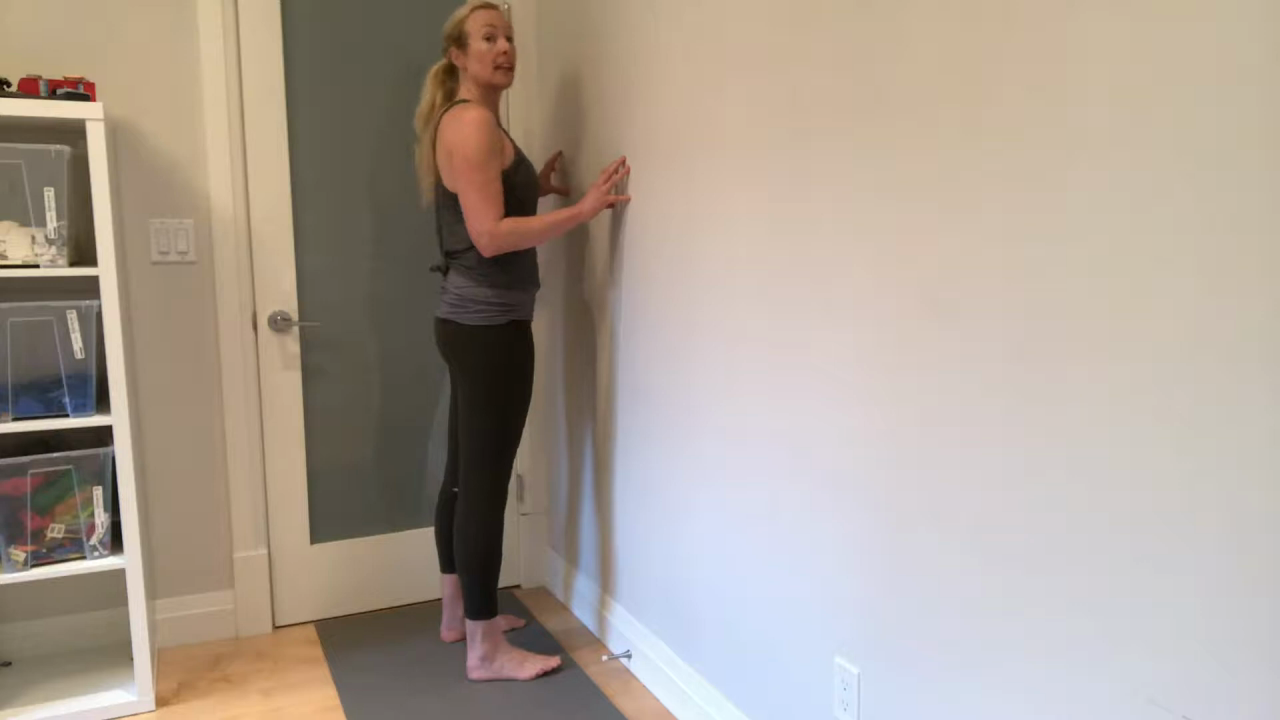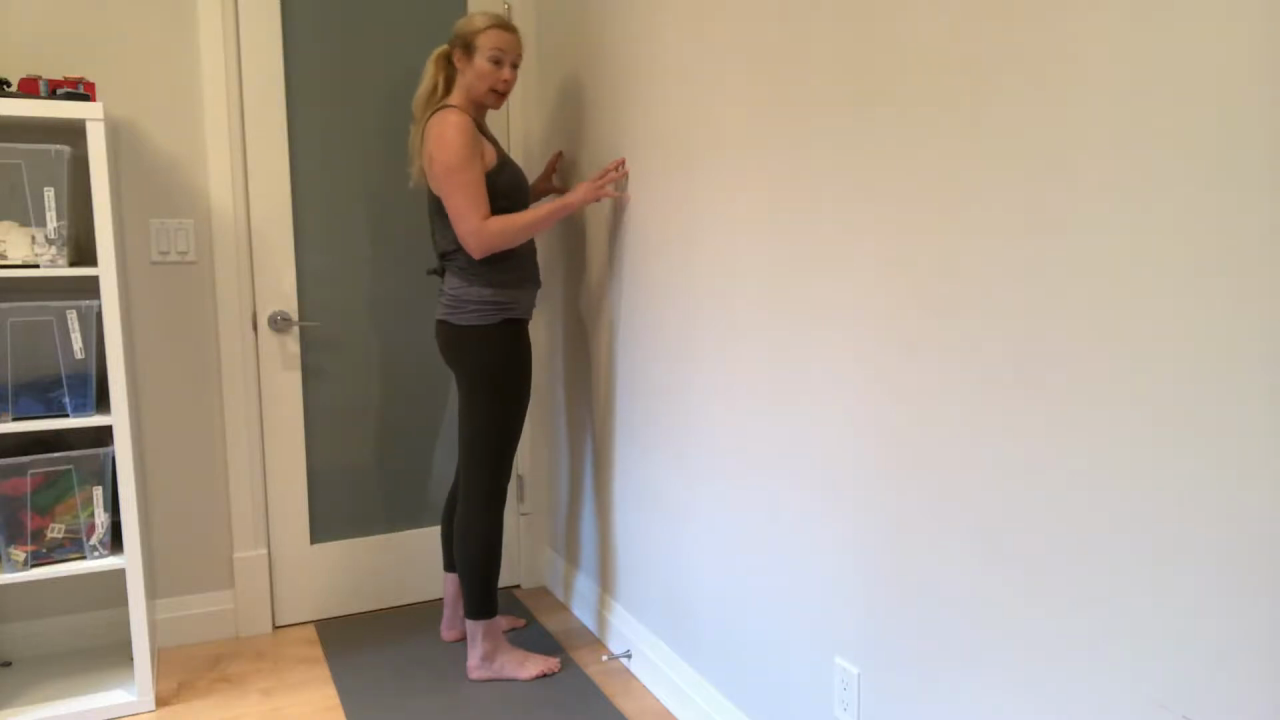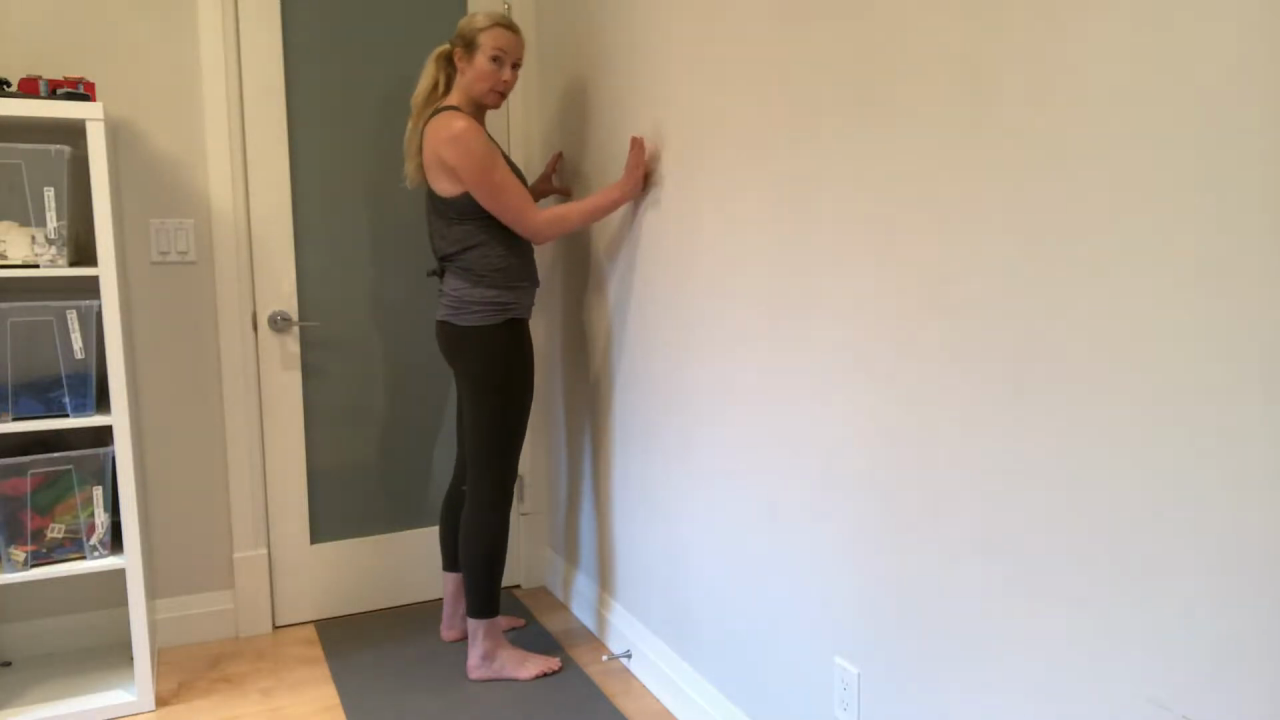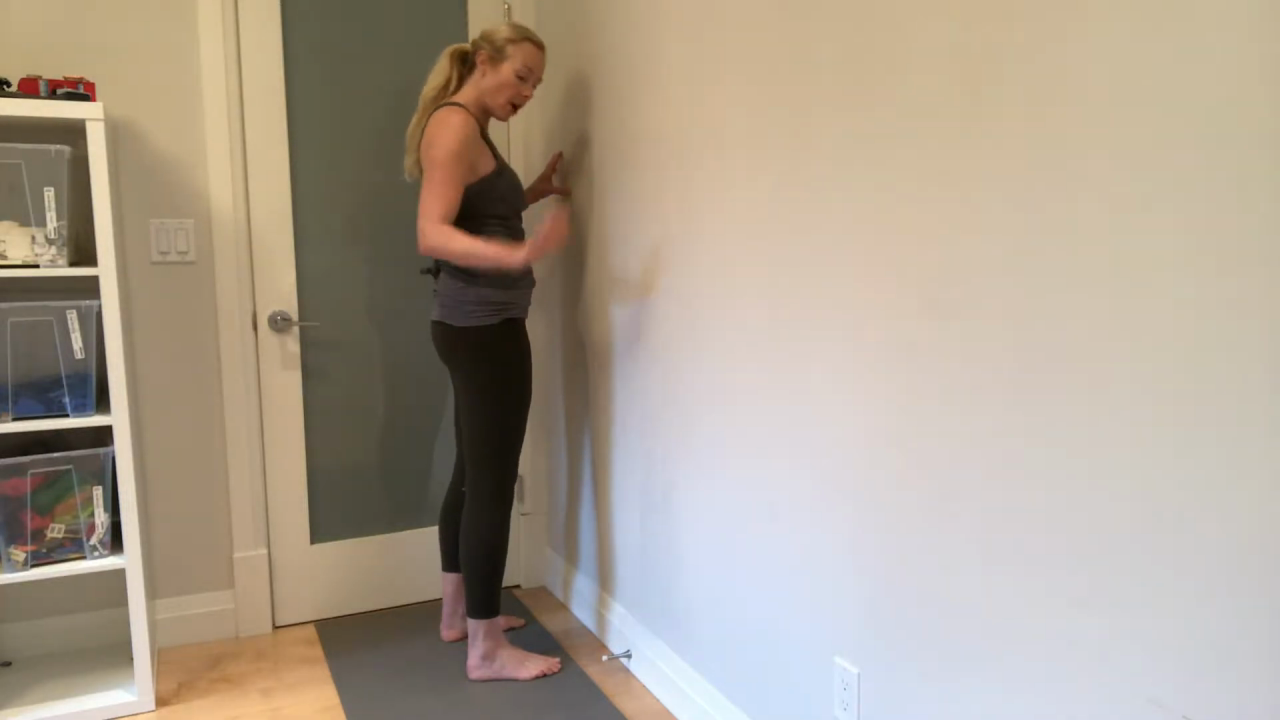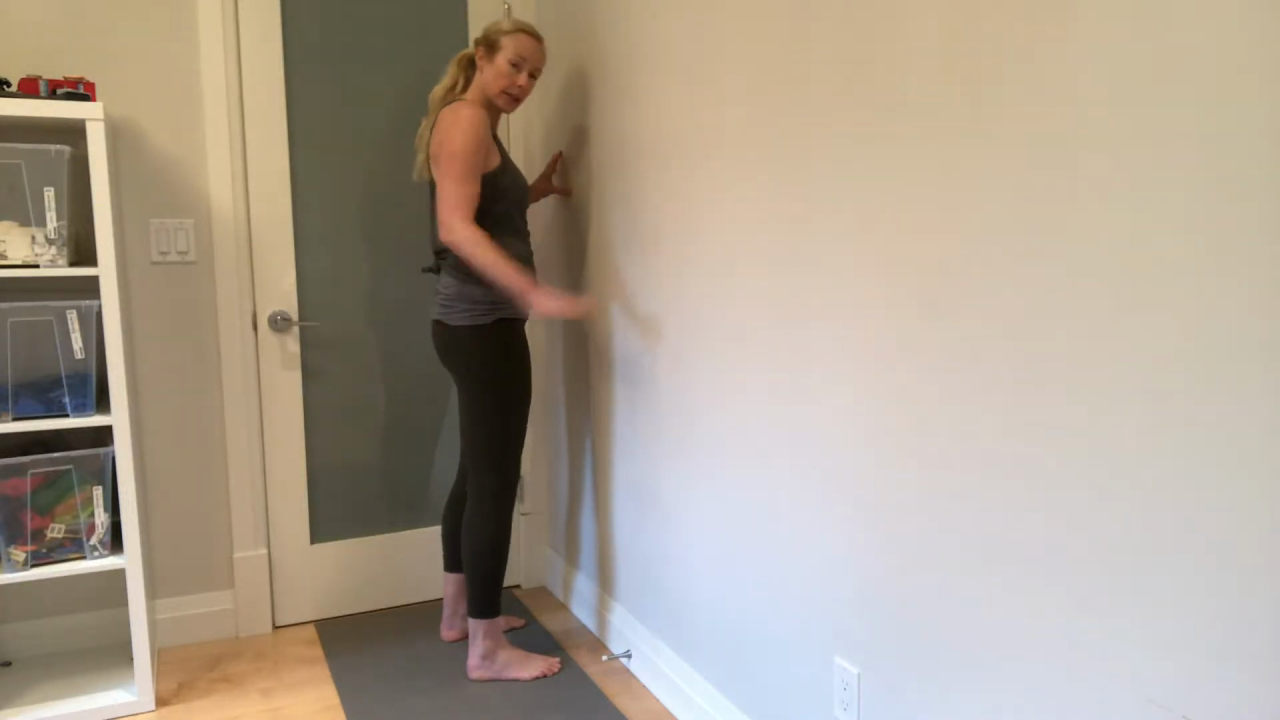
dt=1s
person 1, frame 1
left shoulder: (463, 122)
right shoulder: (473, 122)
right elbow: (490, 237)
left wrist: (531, 189)
right wrist: (583, 208)
left hip: (469, 318)
right hip: (487, 324)
left knee: (464, 473)
right knee: (485, 482)
left ankle: (457, 613)
right ankle: (484, 650)
person 1, frame 2
left shoulder: (467, 129)
right shoulder: (453, 128)
right elbow: (476, 238)
left wrist: (535, 192)
right wrist: (570, 201)
left hip: (481, 322)
right hip: (484, 325)
left knee: (475, 472)
right knee: (486, 480)
left ankle: (459, 613)
right ankle: (486, 649)
person 1, frame 3
left shoulder: (452, 127)
right shoulder: (459, 132)
right elbow: (534, 227)
left wrist: (534, 188)
right wrist: (622, 189)
left hip: (473, 323)
right hip: (489, 327)
left knee: (473, 473)
right knee: (492, 482)
left ankle: (458, 611)
right ankle: (487, 649)
person 1, frame 4
left shoulder: (467, 128)
right shoulder: (453, 124)
right elbow: (433, 233)
left wrist: (530, 194)
right wrist: (516, 256)
left hip: (474, 325)
right hip: (482, 326)
left knee: (473, 473)
right knee: (492, 482)
left ankle: (458, 612)
right ankle: (486, 648)
person 1, frame 5
left shoulder: (475, 123)
right shoulder: (464, 118)
right elbow: (455, 228)
left wrist: (533, 192)
right wrist: (532, 292)
left hip: (486, 325)
right hip: (486, 329)
left knee: (477, 472)
right knee: (495, 482)
left ankle: (459, 612)
right ankle: (487, 648)
